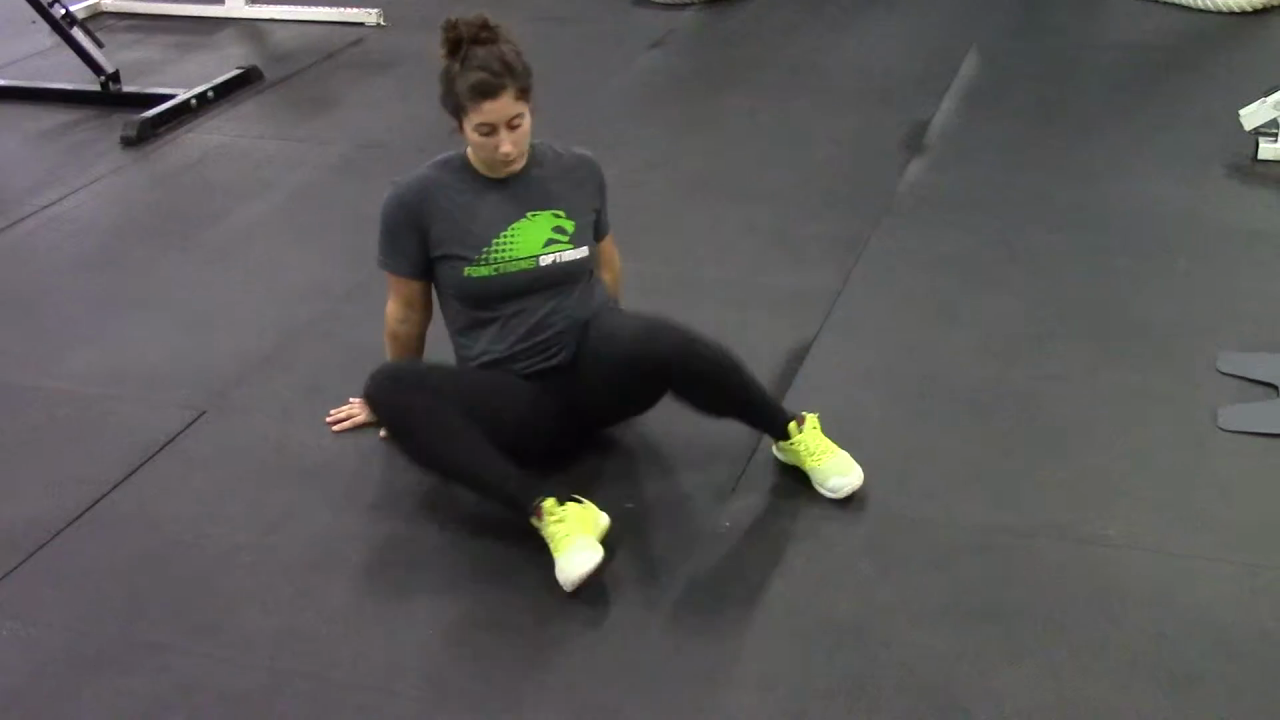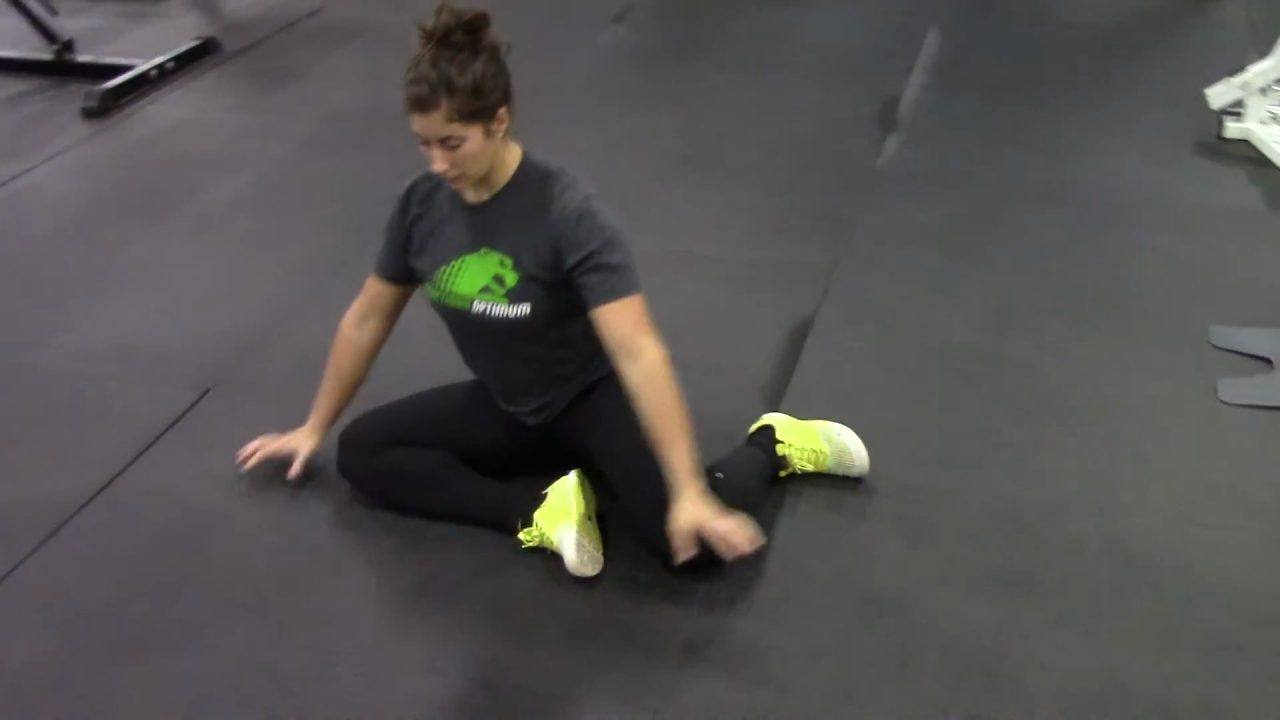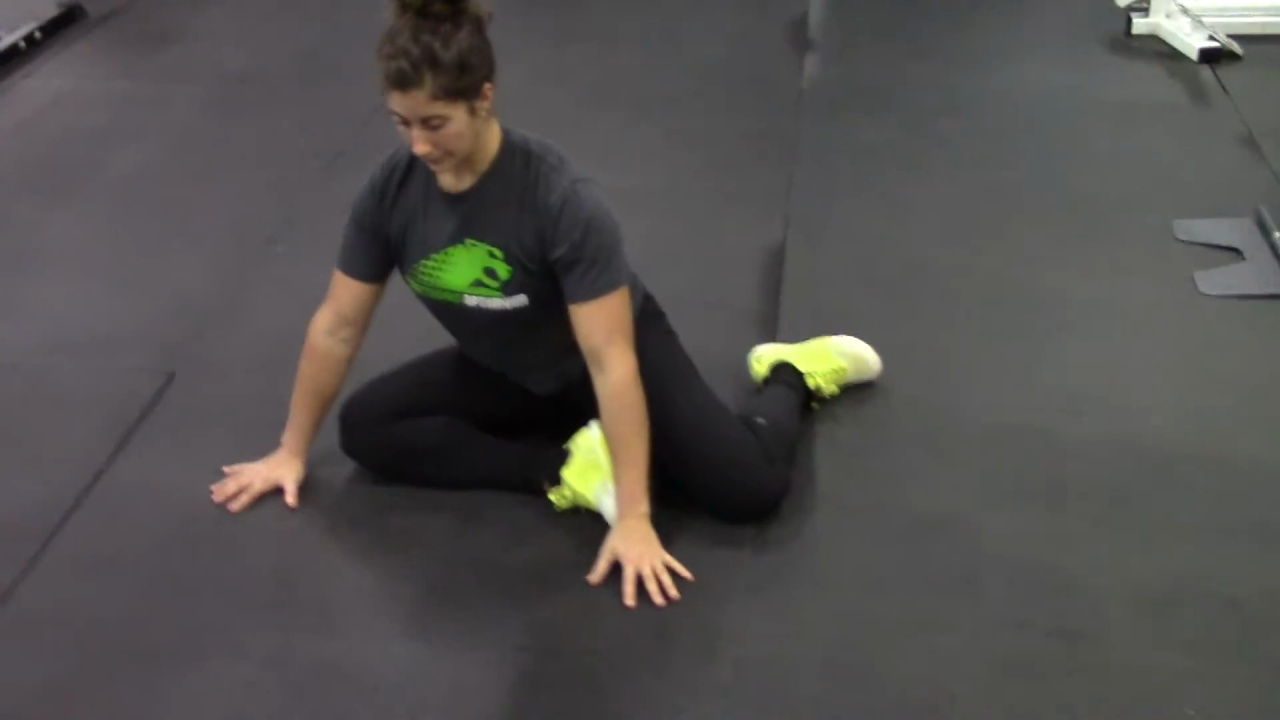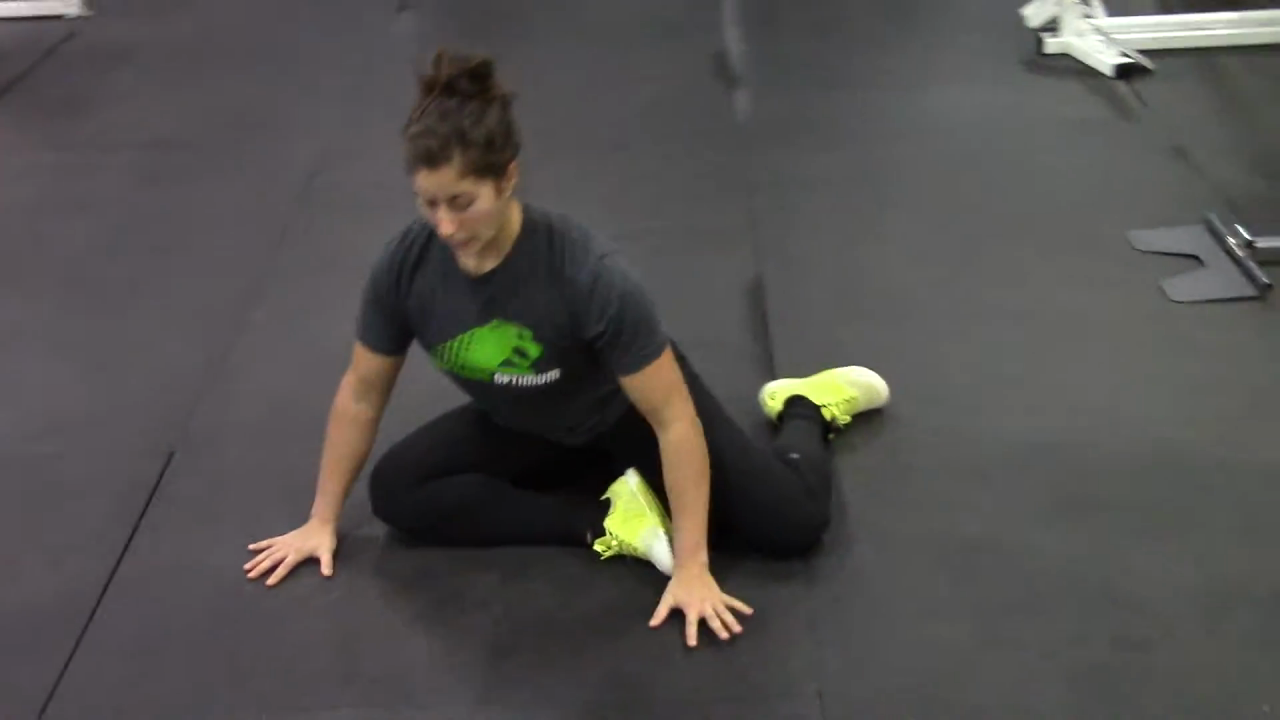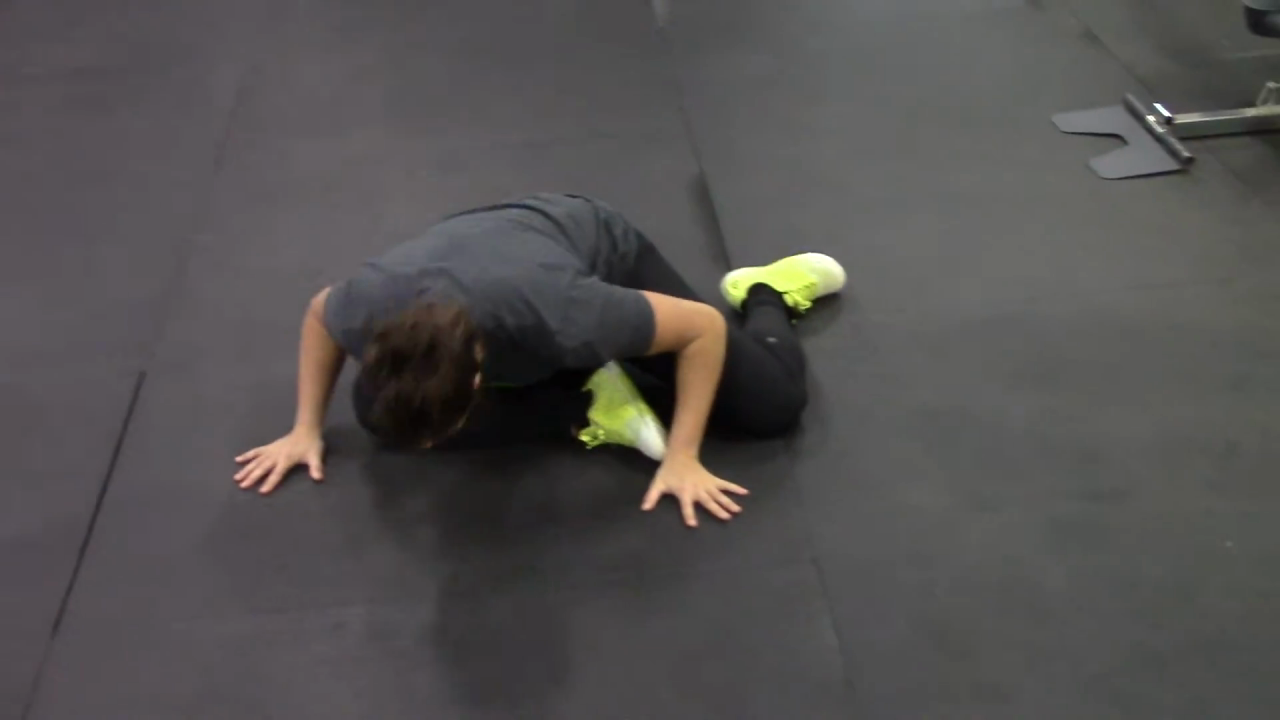
dt=1s
person 1, frame 1
left shoulder: (576, 171)
right shoulder: (419, 200)
right elbow: (406, 312)
right wrist: (405, 398)
left hip: (590, 358)
right hip: (511, 396)
left knee: (658, 345)
right knee: (387, 387)
left ankle: (792, 430)
right ankle: (550, 513)
person 1, frame 2
left shoulder: (570, 215)
right shoulder: (420, 203)
left elbow: (639, 354)
right elbow: (367, 319)
left wrist: (690, 490)
right wrist: (314, 427)
left hip: (594, 393)
right hip: (509, 407)
left knee: (695, 543)
right knee: (361, 452)
left ankle: (770, 446)
right ankle: (538, 512)
person 1, frame 3
left shoulder: (562, 199)
right shoulder: (391, 189)
left elbow: (610, 363)
right elbow: (336, 327)
left wrist: (634, 520)
right wrist: (291, 450)
left hip: (609, 350)
right hip: (502, 373)
left knee: (748, 489)
right knee: (363, 428)
left ankle: (791, 376)
right ankle: (564, 468)
person 1, frame 4
left shoulder: (588, 273)
right shoulder: (404, 266)
left elbow: (672, 419)
right elbow: (361, 395)
left wrist: (693, 569)
right wrist: (323, 519)
left hip: (627, 413)
right hip: (523, 431)
left knee: (793, 524)
right knee: (395, 492)
left ankle: (807, 409)
right ankle: (607, 519)
person 1, frame 5
left shoulder: (563, 322)
right shoulder: (367, 316)
left elbow: (705, 327)
right elbow: (318, 312)
left wrist: (682, 457)
right wrist: (307, 430)
left hip: (604, 255)
right hip: (507, 248)
left knee: (774, 404)
right knee: (376, 406)
left ankle: (769, 291)
right ankle: (589, 406)
